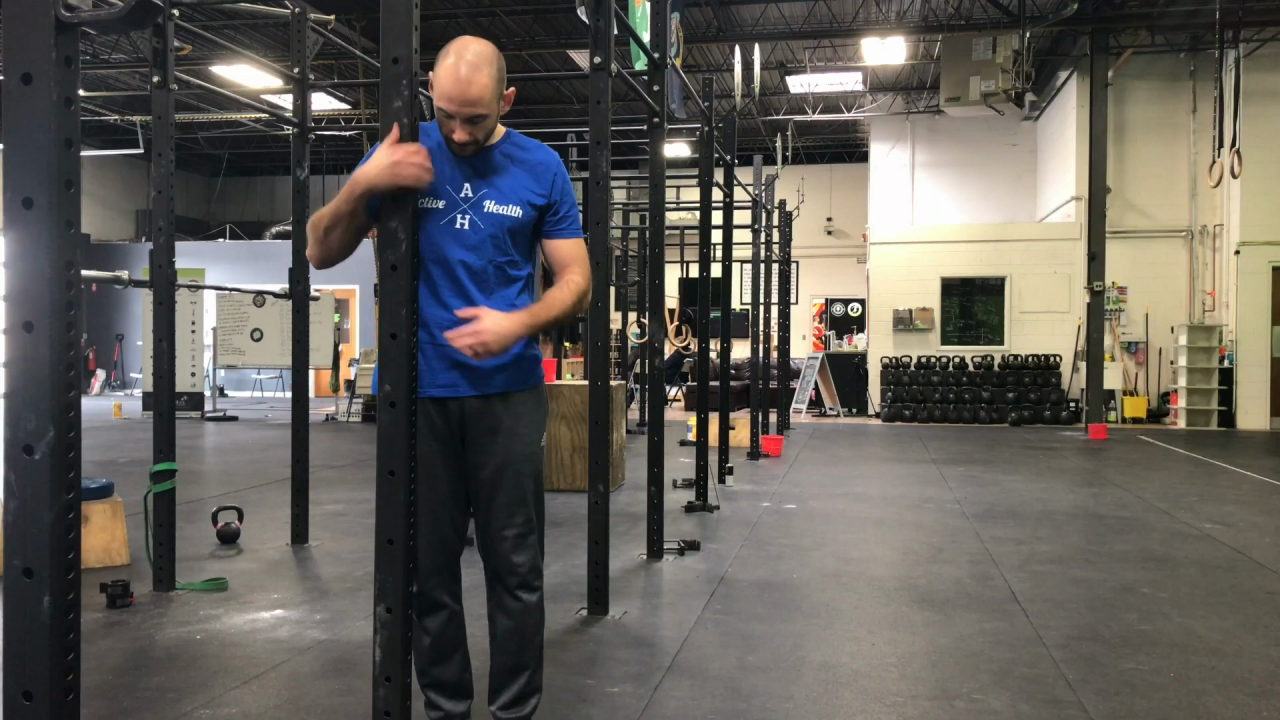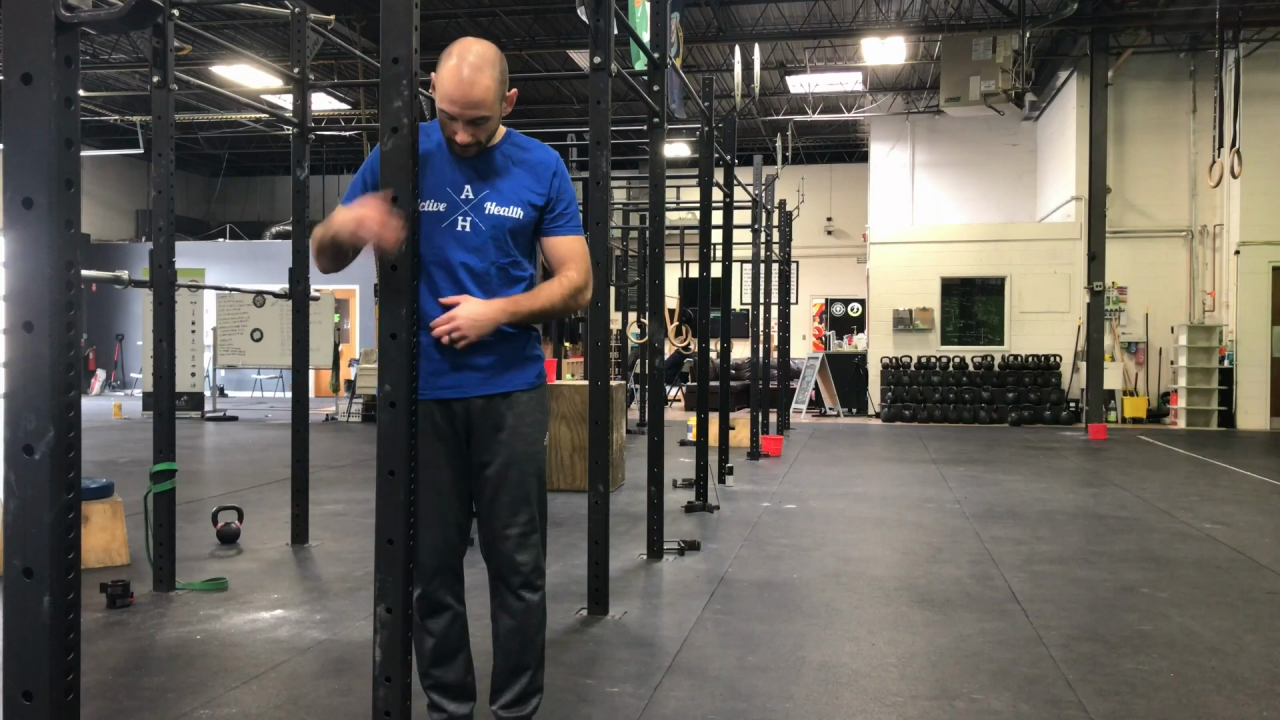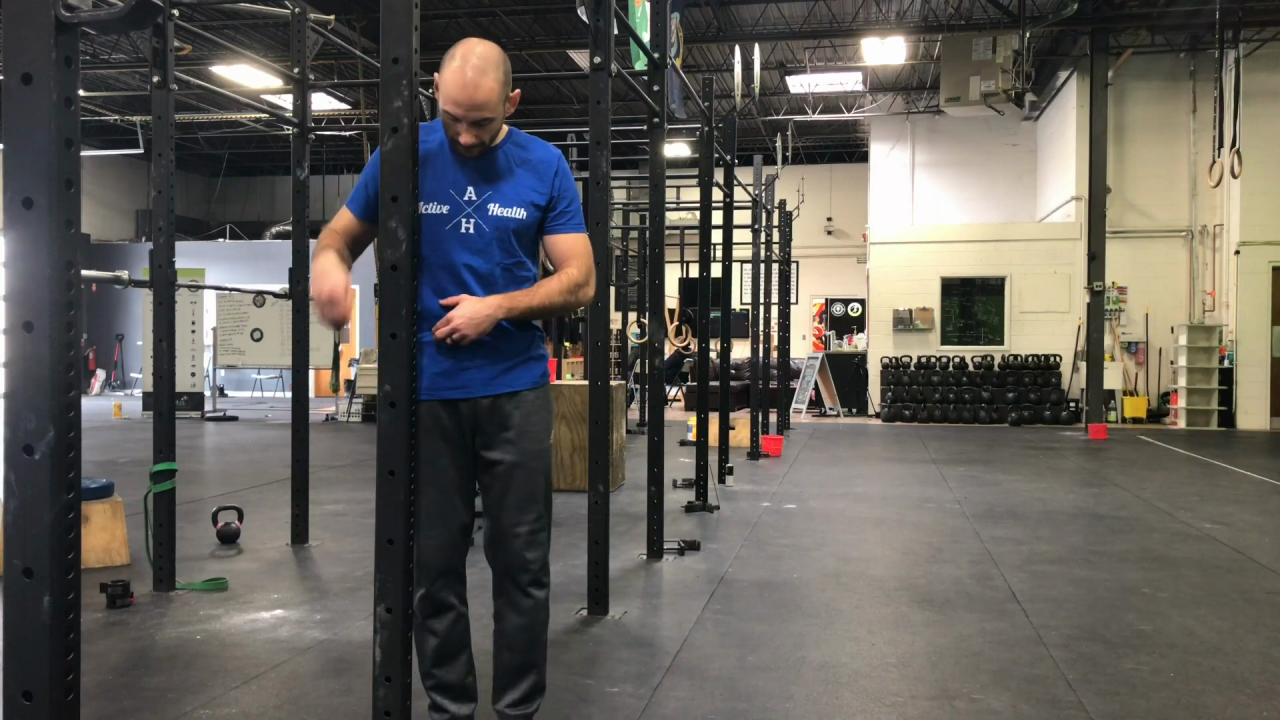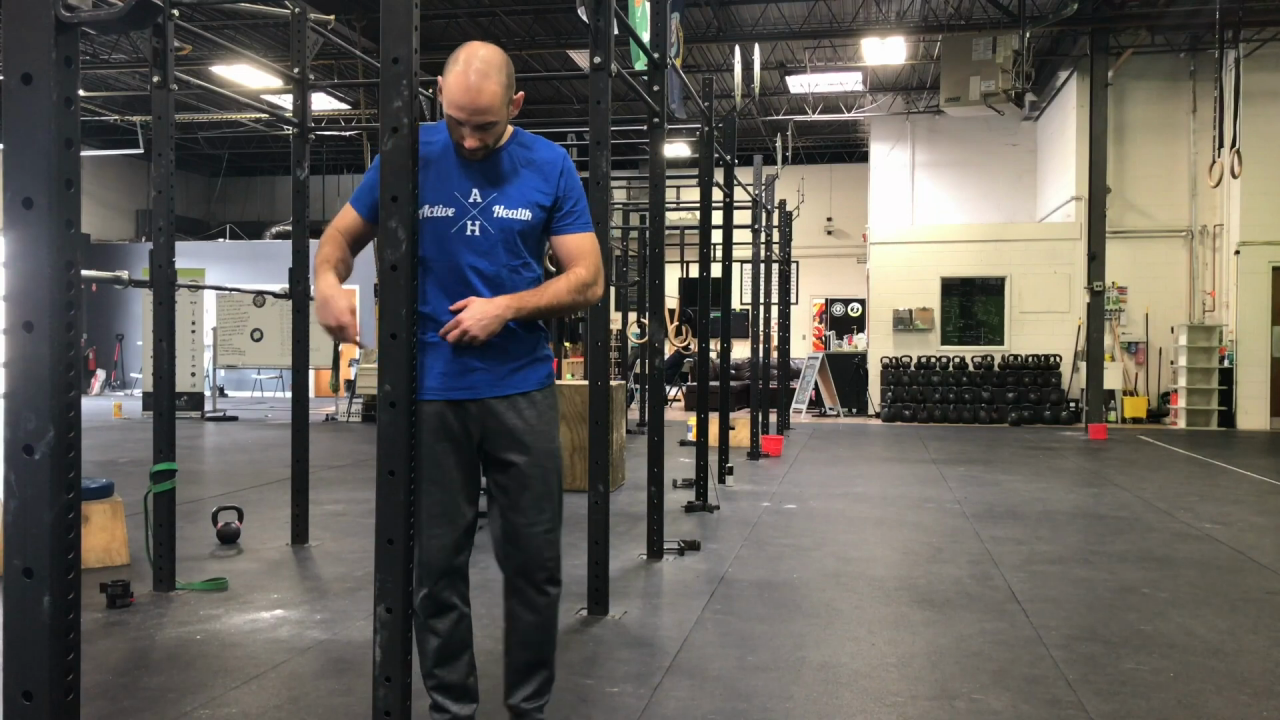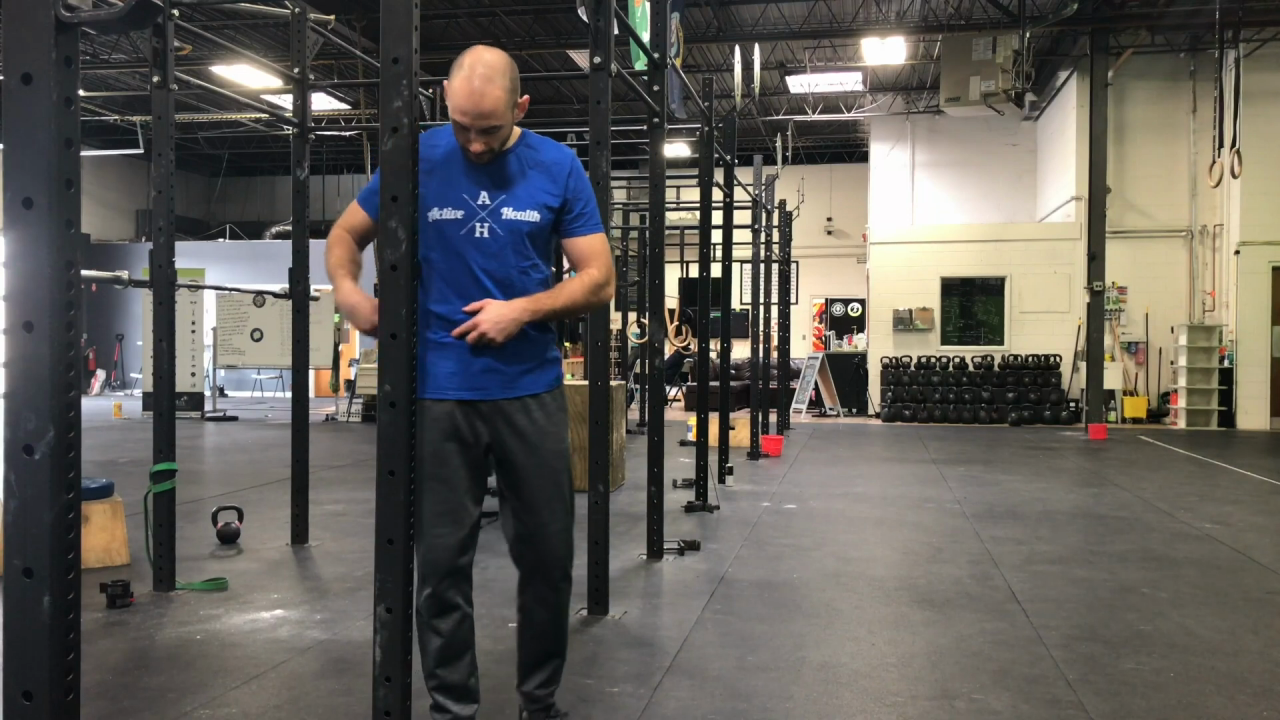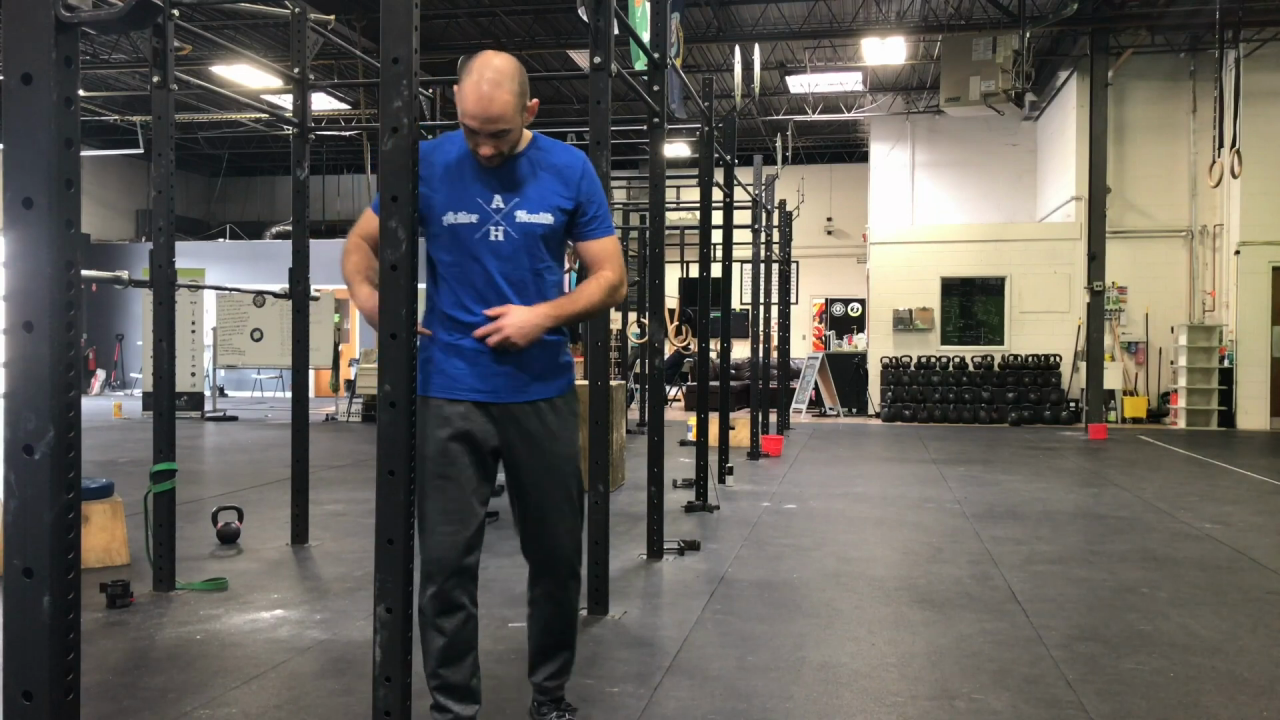
dt=0.2s
person 1, frame 1
left shoulder: (540, 167)
right shoulder: (400, 154)
left elbow: (575, 279)
right elbow: (321, 251)
left wrist: (519, 322)
right wrist: (362, 182)
left hip: (506, 389)
right hip: (416, 390)
left knee: (514, 561)
right knee: (425, 561)
person 1, frame 2
left shoulder: (542, 167)
left elbow: (576, 281)
right elbow: (325, 259)
left wrist: (499, 311)
right wrist: (342, 225)
left hip: (509, 388)
right hip: (420, 389)
left knee: (516, 561)
right knee: (430, 562)
person 1, frame 3
left shoulder: (545, 166)
left elbow: (579, 281)
right elbow: (338, 237)
left wrist: (496, 308)
right wrist: (327, 262)
left hip: (514, 388)
right hip: (424, 389)
left knee: (521, 561)
right knee: (433, 562)
person 1, frame 4
left shoulder: (550, 166)
right shoulder: (407, 157)
left elbow: (587, 280)
right elbow: (341, 235)
left wrist: (506, 307)
right wrist: (327, 281)
left hip: (521, 388)
right hip: (430, 390)
left knee: (532, 560)
right knee: (436, 562)
person 1, frame 5
left shoulder: (558, 167)
right shoulder: (417, 159)
left elbow: (599, 279)
right elbow: (346, 234)
left wrist: (522, 309)
right wrist: (348, 290)
left hip: (530, 389)
right hip: (437, 391)
left knee: (546, 555)
right knee: (441, 562)
person 1, frame 6
left shoulder: (569, 169)
right shoulder: (427, 164)
left elbow: (611, 278)
right elbow: (361, 242)
left wrist: (544, 315)
right wrist: (367, 298)
left hip: (541, 392)
right hip: (447, 393)
left knee: (555, 554)
right knee: (446, 563)
